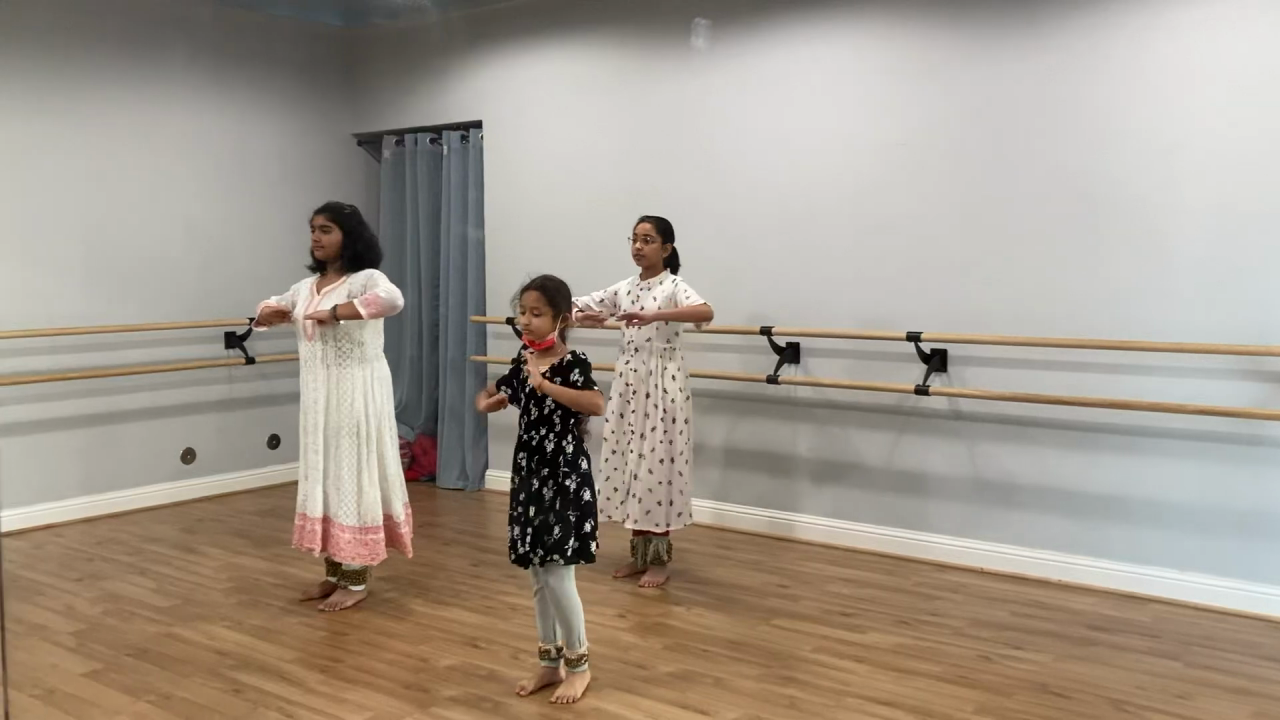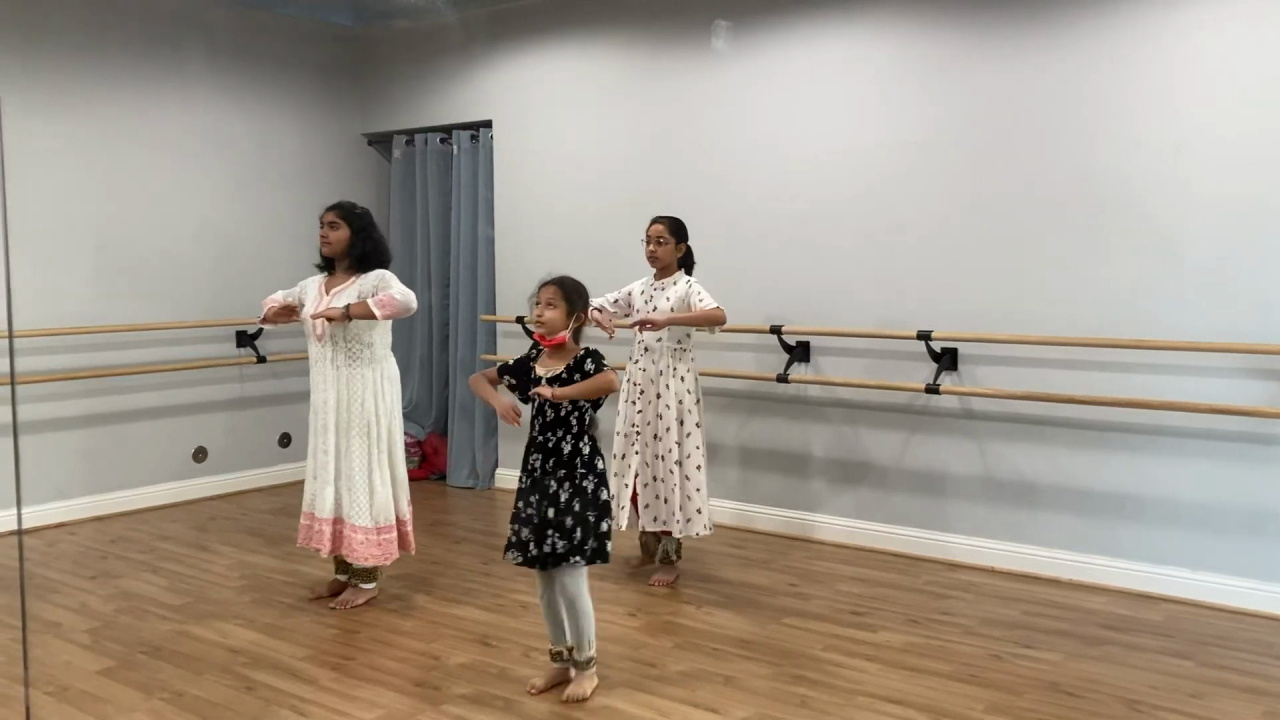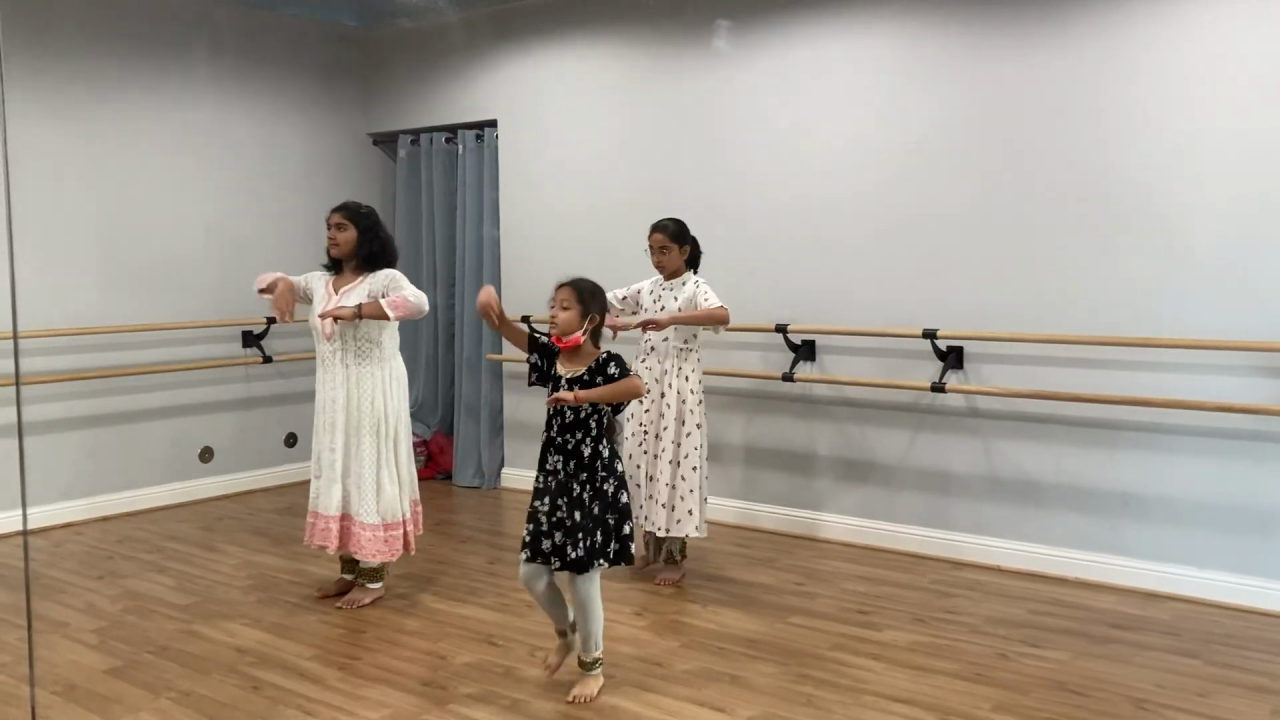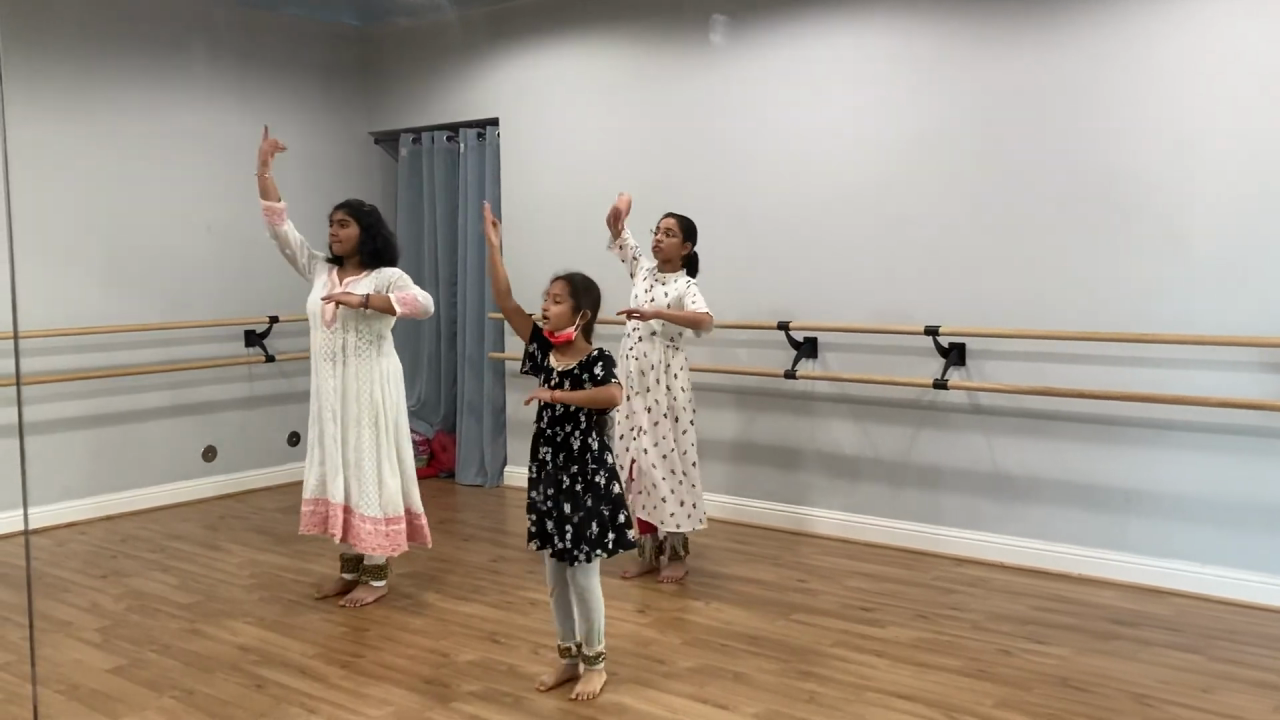
dt=0.5s
person 1, frame 1
left shoulder: (573, 363)
right shoulder: (521, 366)
left elbow: (596, 404)
right elbow: (487, 394)
left wrist: (544, 385)
right wrist: (486, 404)
left hip: (564, 478)
right hip: (528, 476)
left knee: (557, 577)
right knee: (540, 578)
left ankle: (578, 666)
right ankle: (551, 663)
person 1, frame 2
left shoulder: (586, 360)
right shoulder: (530, 362)
left elbow: (612, 382)
right elbow: (479, 378)
left wrist: (558, 393)
right wrist: (498, 401)
left hip: (578, 479)
right hip: (538, 476)
left knee: (570, 579)
right knee: (546, 578)
left ankle: (586, 668)
right ankle: (561, 662)
person 1, frame 3
left shoulder: (606, 363)
right shoulder: (548, 354)
left elbow: (637, 387)
right elbow: (503, 326)
left wrist: (579, 395)
right wrist: (491, 303)
left hip: (594, 482)
right hip: (553, 478)
left knee: (583, 580)
right knee: (533, 574)
left ankle: (591, 668)
right ankle: (566, 629)
person 1, frame 4
left shoulder: (596, 360)
right shoulder: (541, 347)
left elbow: (614, 396)
right elbow: (504, 302)
left wrist: (556, 394)
right wrist: (493, 247)
left hip: (587, 475)
right hip: (548, 473)
left knee: (583, 572)
right knee: (556, 572)
left ankle: (594, 663)
right ankle: (570, 657)
person 2, frame 1
left shoulder: (366, 279)
right shoulder: (307, 286)
left elbow: (393, 299)
right elbow: (271, 307)
left wrist: (334, 312)
right wrist: (270, 313)
left hip: (357, 394)
right hip: (319, 396)
left knee: (353, 476)
right knee: (322, 475)
left ankle: (356, 581)
right ankle: (333, 573)
person 2, frame 2
left shoulder: (376, 280)
right shoulder: (314, 285)
left elbow: (405, 301)
right elbow: (276, 301)
left wrist: (346, 311)
right wrist: (278, 311)
left hip: (366, 395)
right hip: (328, 396)
left knee: (363, 476)
right knee: (331, 476)
left ankle: (367, 580)
right ankle: (344, 572)
person 2, frame 3
left shoulder: (385, 279)
right shoulder: (319, 282)
left elbow: (418, 303)
right elbow: (269, 281)
left wrist: (357, 311)
right wrist: (281, 285)
left hip: (373, 394)
right hip: (334, 396)
left knee: (370, 474)
right knee: (337, 474)
left ankle: (373, 578)
right ankle: (349, 571)
person 2, frame 4
left shoulder: (387, 277)
right shoulder: (318, 270)
left elbow: (424, 304)
right elbow: (278, 226)
left wrist: (362, 301)
right wrist: (264, 166)
left hip: (370, 390)
right hip: (329, 391)
left knee: (371, 473)
right knee: (334, 474)
left ankle: (377, 577)
right ankle: (349, 570)
person 3, frame 1
left shoulder: (673, 286)
right shoulder: (623, 289)
left elbow: (707, 312)
right elbow: (574, 307)
left wrist: (654, 316)
right wrist: (583, 316)
left hip: (662, 384)
right hip: (629, 384)
left knee: (657, 465)
right knee: (630, 465)
left ankle: (659, 559)
right ankle: (639, 554)
person 3, frame 2
left shoulder: (687, 288)
right shoulder: (638, 289)
left elbow: (719, 317)
right elbow: (592, 307)
left wrist: (668, 319)
right wrist: (597, 317)
left hip: (673, 385)
right hip: (638, 383)
left knee: (670, 464)
right knee: (636, 462)
left ankle: (669, 559)
right ankle: (650, 543)
person 3, frame 3
left shoulder: (695, 288)
right shoulder: (645, 289)
left elbow: (722, 316)
left wrist: (671, 319)
right wrist: (610, 320)
left hip: (679, 383)
right hip: (646, 382)
left knee: (675, 463)
right knee: (643, 461)
left ankle: (674, 556)
right ankle: (651, 542)
person 3, frame 4
left shoulder: (685, 286)
right shoulder: (641, 267)
left elbow: (705, 321)
right elbow: (615, 229)
left wrist: (657, 313)
right wrist: (620, 210)
left hip: (665, 381)
right hip: (632, 380)
left knee: (666, 461)
right knee: (636, 464)
left ankle: (676, 555)
right ankle: (649, 551)
